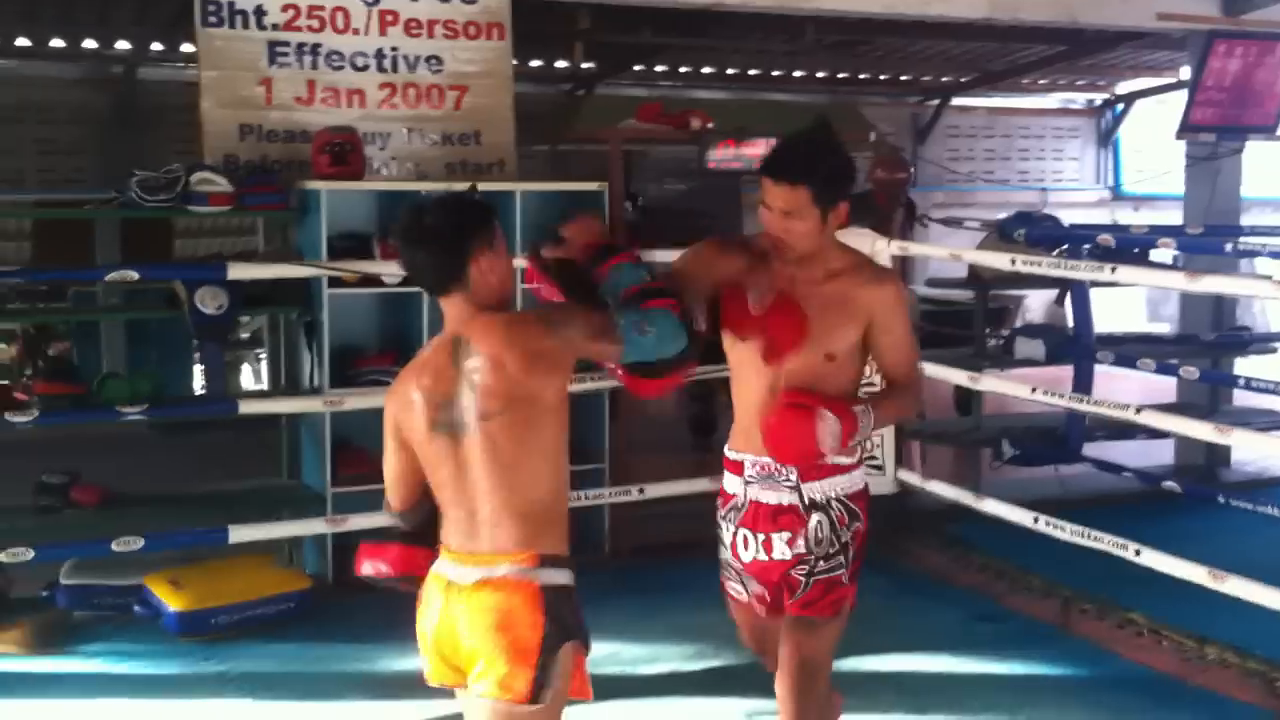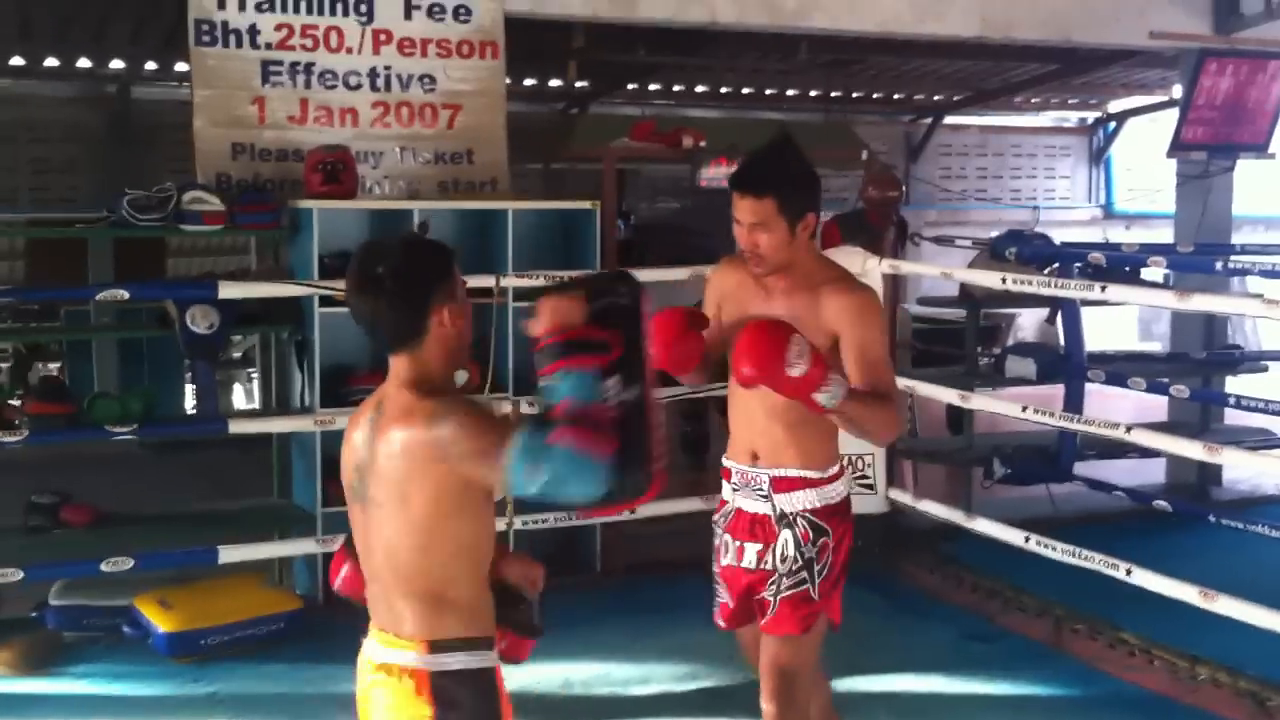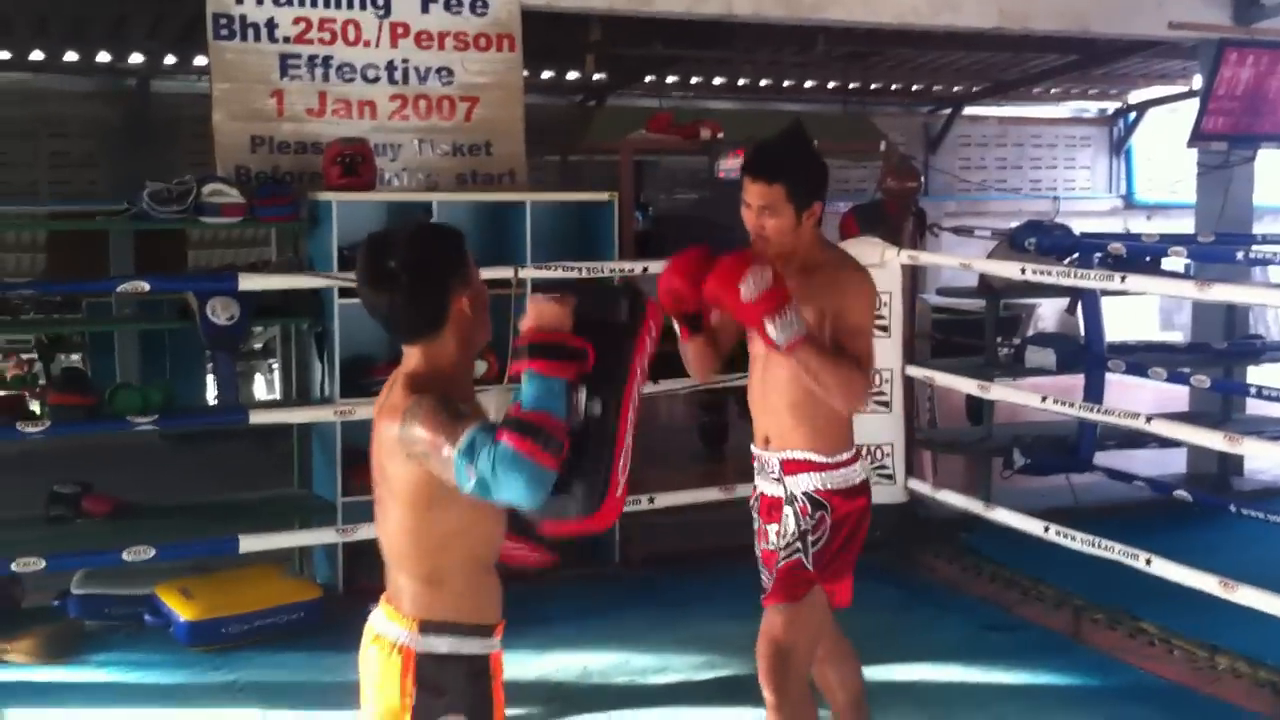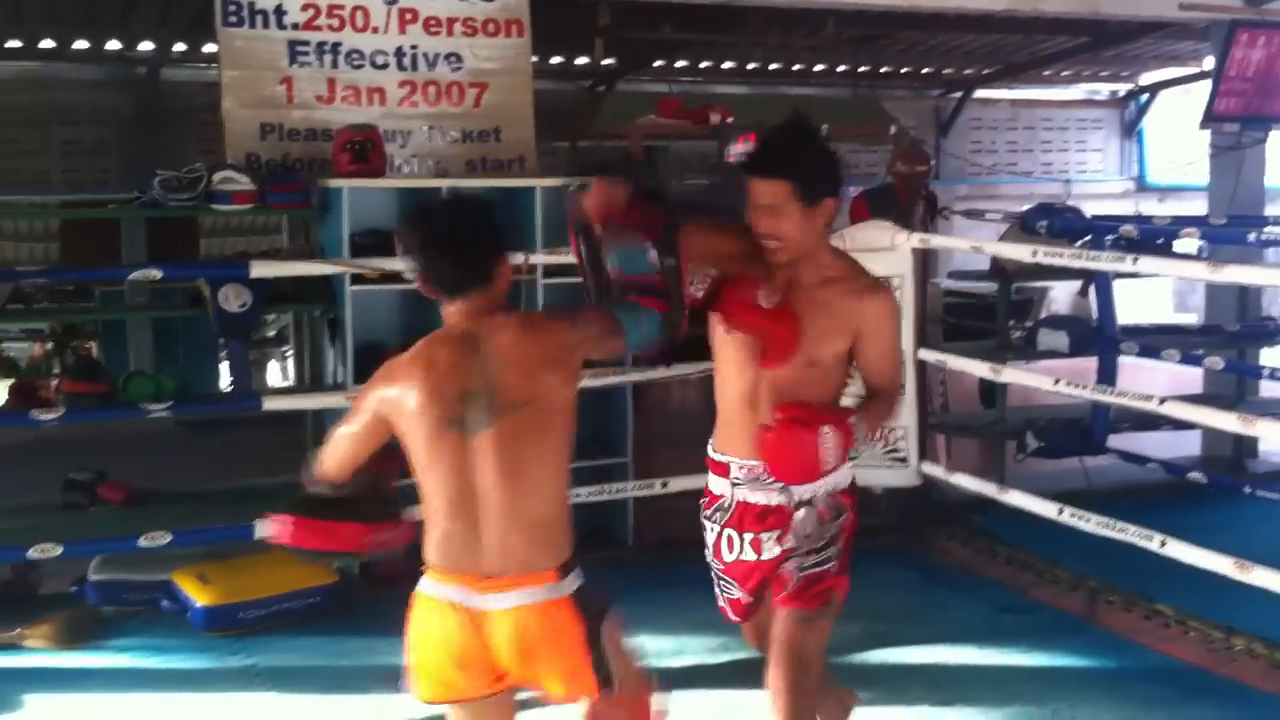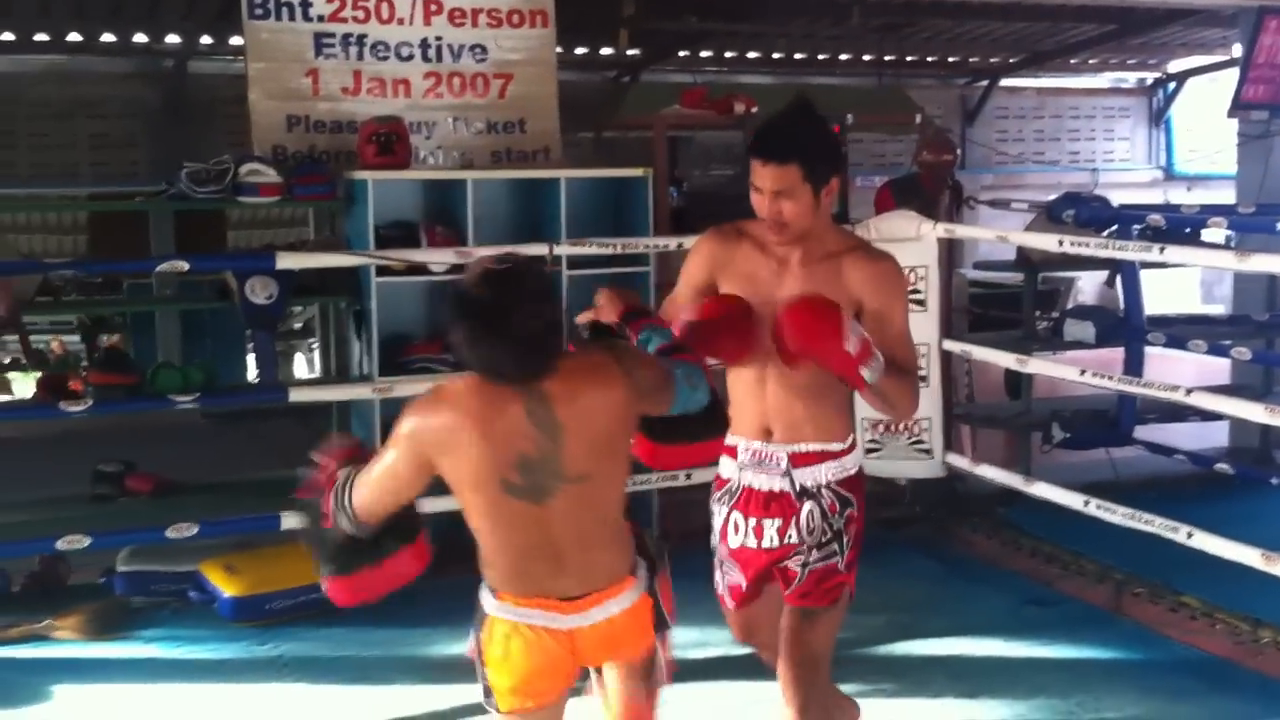
dt=0.3s
person 1, frame 1
left shoulder: (876, 292)
right shoulder: (727, 263)
left elbow: (906, 391)
left wrist: (852, 420)
left hip: (827, 498)
right hip: (745, 490)
right knee: (761, 641)
person 1, frame 2
left shoulder: (848, 302)
right shoulder: (727, 278)
left elbow: (888, 426)
right elbow: (704, 369)
left wrist: (819, 382)
right wrist: (681, 351)
left hip: (810, 508)
right hip: (740, 497)
right knee: (758, 648)
person 1, frame 3
left shoulder: (843, 279)
right shoulder: (752, 265)
left elbow: (853, 395)
right elbow: (705, 366)
left wrist: (776, 317)
right wrist: (686, 311)
left hip: (823, 489)
right hip: (774, 481)
left knee: (779, 663)
right knee: (814, 632)
person 1, frame 4
left shoulder: (864, 298)
right shoulder: (719, 250)
left elbow: (886, 396)
left wrist: (843, 431)
right wrist: (719, 289)
left hip: (813, 498)
right hip: (729, 486)
right knee: (761, 635)
person 1, frame 5
left shoulder: (869, 273)
right shoulder: (719, 250)
left elbow: (905, 402)
left wrist: (859, 359)
left hip: (821, 485)
right hip: (742, 477)
right knee: (750, 626)
person 2, frame 1
left shoulder: (407, 389)
right shoulder: (542, 335)
right elbow: (666, 332)
right wrist: (605, 257)
left hip: (447, 596)
right hip: (524, 598)
person 2, frame 2
left shoulder: (365, 422)
right shoulder: (437, 425)
right elbow: (583, 474)
left wrist: (492, 564)
right wrist: (570, 342)
left hip: (387, 664)
person 2, frame 3
left shoulder: (420, 390)
right shoulder: (418, 416)
right elbow: (525, 478)
right wrist: (547, 344)
left hip: (423, 644)
right hip: (439, 662)
person 2, frame 4
left shoulder: (398, 380)
right shoulder: (553, 336)
left elbow: (324, 476)
right elbow: (647, 325)
right wrist: (624, 246)
left hip: (447, 609)
right hip: (545, 605)
person 2, frame 5
left shoulder: (435, 421)
right shoulder: (612, 377)
left elbow: (356, 511)
right elbow: (691, 386)
left wrist: (339, 466)
right wrist: (640, 325)
left hip: (519, 625)
right hip: (620, 604)
